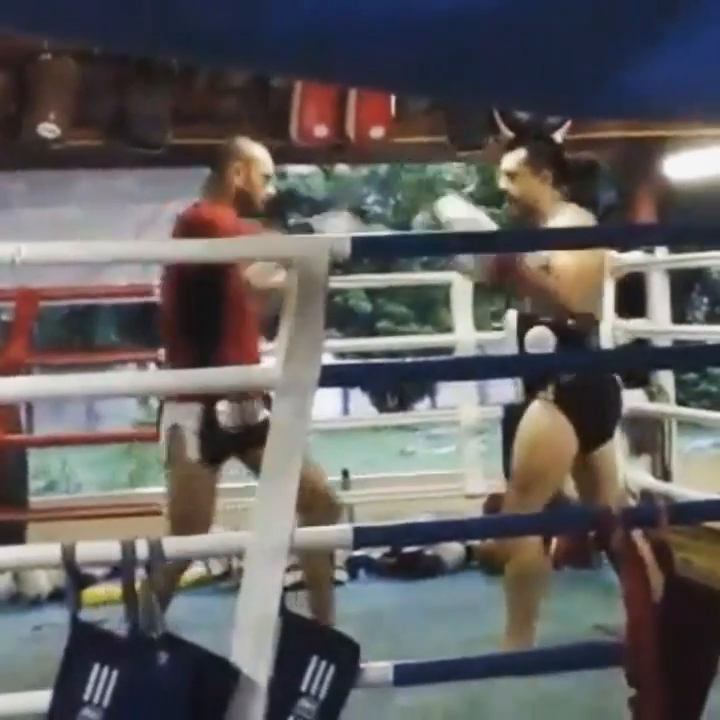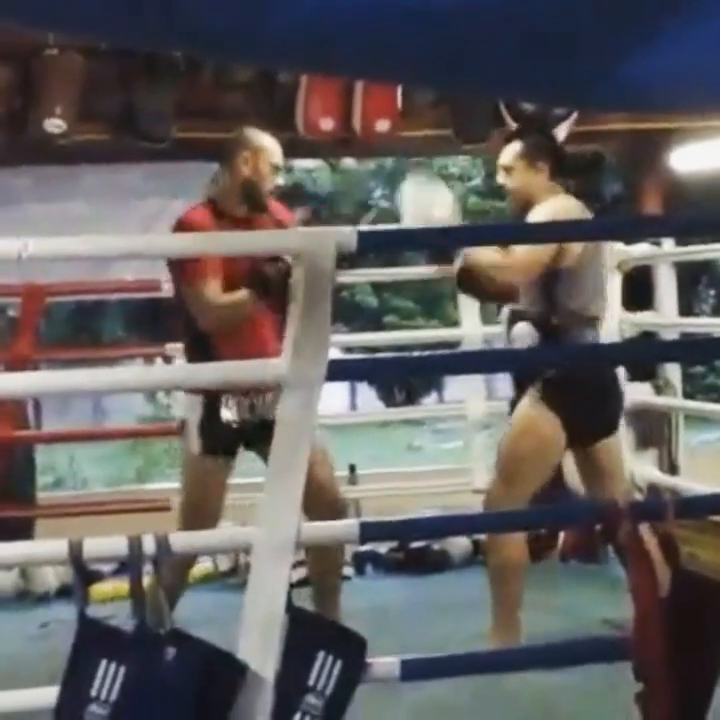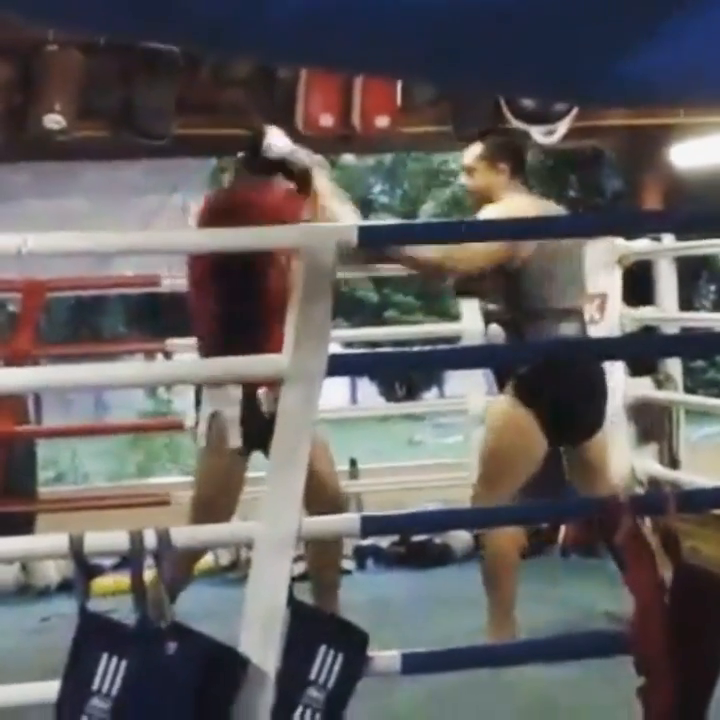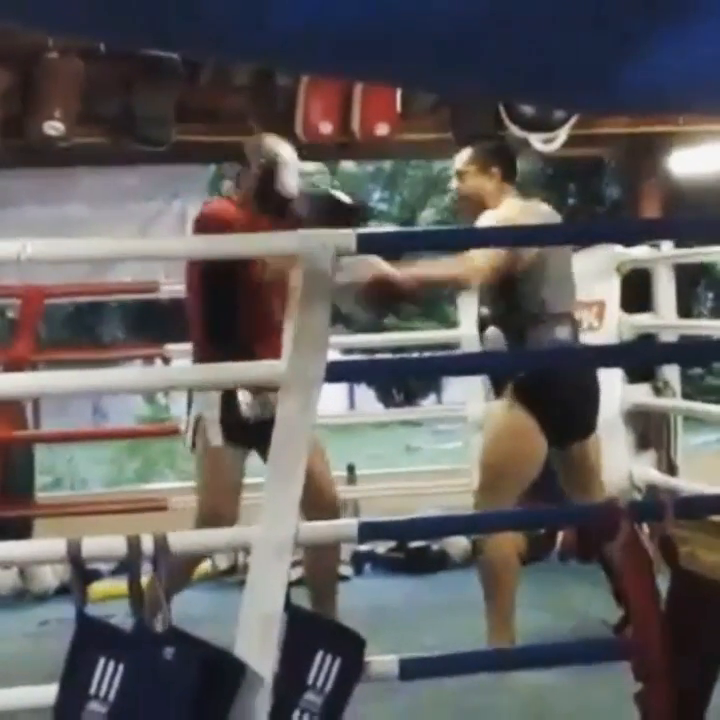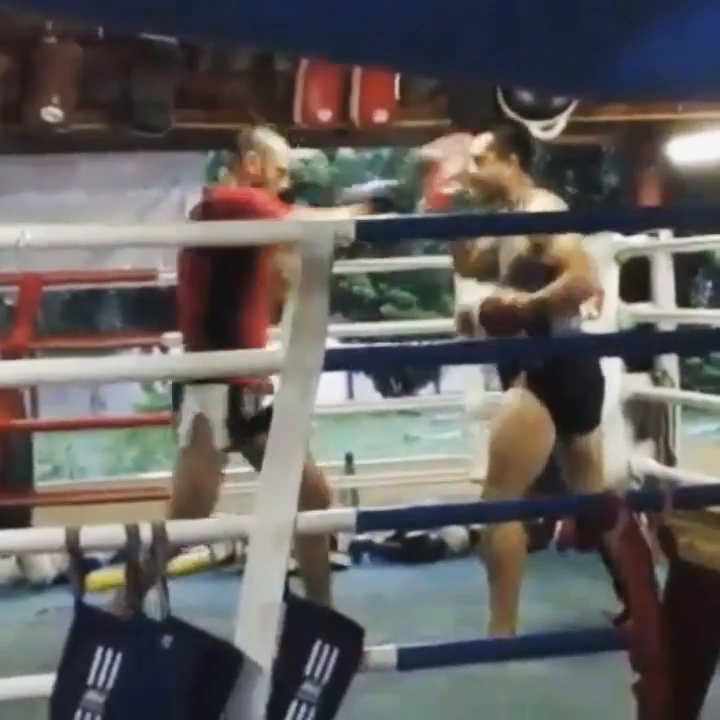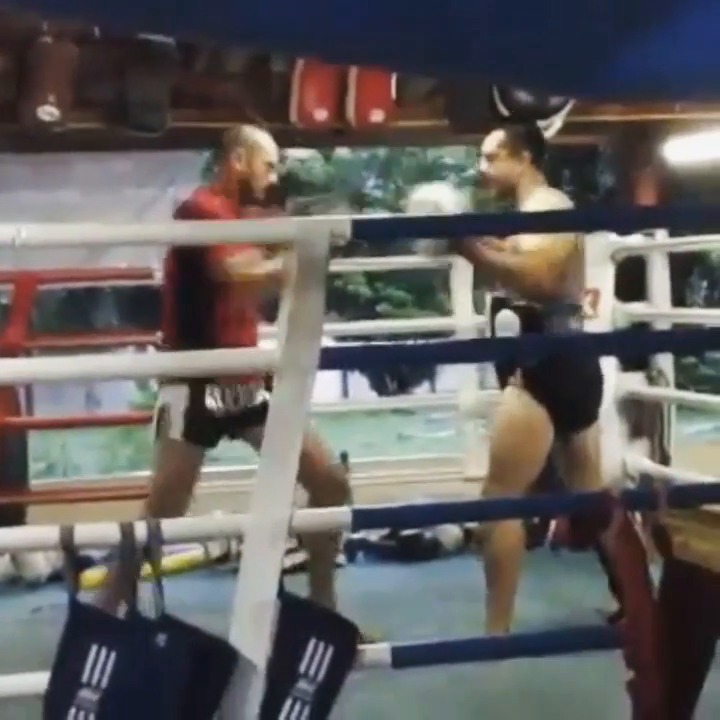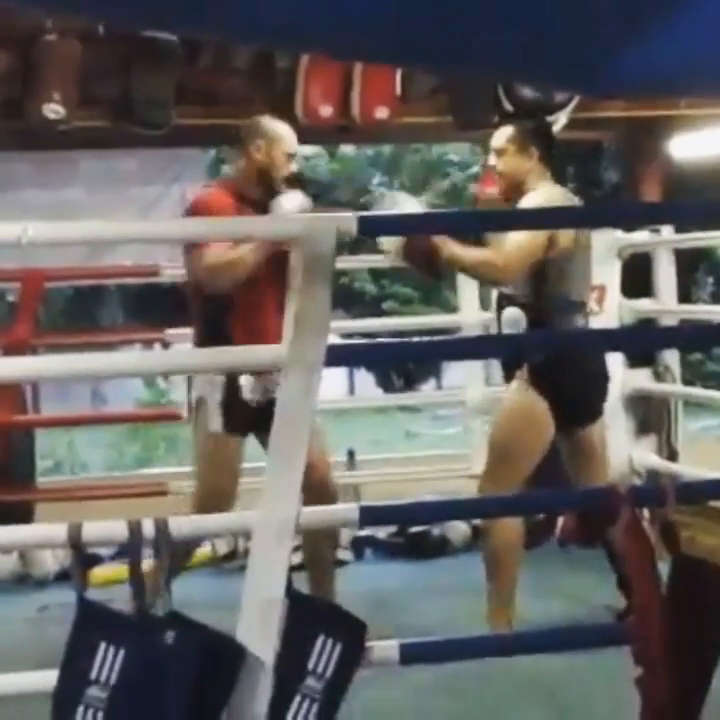
dt=0.2s
person 1, frame 1
left shoulder: (572, 225)
right shoulder: (533, 229)
left elbow: (574, 298)
right elbow: (506, 283)
left wrist: (516, 270)
right wrist: (499, 267)
left hip: (568, 384)
right hip: (578, 384)
left knee: (519, 513)
right knee: (611, 514)
left ankle: (517, 646)
person 1, frame 2
left shoulder: (553, 213)
right shoulder: (562, 217)
left elbow: (511, 272)
right elbow: (516, 286)
left wrist: (463, 253)
right wrist: (471, 266)
left hip: (560, 377)
right hip: (590, 375)
left knee: (503, 505)
right knee: (617, 507)
left ankle: (504, 640)
person 1, frame 3
left shoulder: (506, 213)
right shoulder: (556, 214)
left elbow: (458, 258)
left wrist: (388, 246)
left hip: (541, 371)
right hip: (579, 366)
left knee: (490, 501)
right knee: (604, 498)
left ankle: (502, 635)
person 1, frame 4
left shoulder: (500, 221)
right shoulder: (545, 216)
left elbow: (469, 271)
left wrist: (397, 278)
left hip: (535, 376)
right hip: (570, 372)
left knee: (492, 508)
right knee: (593, 501)
left ankle: (501, 642)
person 1, frame 5
left shoulder: (542, 210)
right shoulder: (512, 219)
left elbow: (585, 278)
right elbow: (469, 267)
left wrist: (523, 306)
left hip: (547, 369)
right hip: (577, 365)
left knee: (500, 499)
right knee: (594, 496)
left ankle: (501, 632)
person 1, frame 6
left shoulder: (543, 206)
right shoulder: (531, 211)
left elbow: (536, 278)
right elbow: (516, 273)
left wrist: (471, 247)
right wrist: (478, 244)
left hip: (544, 367)
right hip: (572, 364)
left knee: (500, 498)
right knee: (593, 495)
left ankle: (497, 630)
person 1, frame 7
left shoulder: (542, 202)
right shoulder: (558, 203)
left elbow: (502, 268)
right elbow: (520, 270)
left wrist: (438, 244)
left hip: (548, 362)
right hip: (578, 358)
left knee: (497, 491)
right knee: (598, 489)
left ankle: (499, 626)
person 2, frame 1
left shoulder: (236, 226)
right shoulder: (206, 221)
right elbow: (261, 288)
left hip: (245, 400)
right hip: (198, 407)
left knee: (322, 504)
right knee: (186, 542)
left ankle: (326, 633)
person 2, frame 2
left shoulder: (271, 216)
right shoulder: (195, 225)
right elbow: (208, 313)
right wrist: (264, 285)
left hip: (273, 393)
right hip: (216, 401)
left knee: (329, 506)
right knee: (194, 534)
person 2, frame 3
left shoulder: (264, 211)
right shoulder: (235, 203)
right elbow: (338, 219)
right wrist: (309, 170)
left hip: (278, 386)
right hip: (235, 390)
left knee: (329, 502)
right knee: (205, 526)
person 2, frame 4
left shoulder: (268, 220)
right shoulder: (220, 217)
right elbow: (273, 268)
right wrist: (302, 214)
left hip: (274, 391)
right hip: (227, 394)
left knee: (325, 507)
right knee: (216, 524)
person 2, frame 5
left shoulder: (253, 211)
right shoulder: (229, 205)
left elbow: (273, 294)
right elbow: (316, 226)
right wrist: (370, 203)
left hip: (247, 388)
right hip: (212, 389)
left knee: (313, 496)
right knee: (184, 523)
person 2, frame 6
left shoulder: (247, 213)
right shoulder: (201, 212)
right elbow: (245, 280)
left hip: (248, 384)
right hip: (197, 389)
left knee: (330, 484)
right knee: (162, 519)
left ankle: (324, 610)
person 2, frame 7
left shoulder: (273, 200)
right shoulder: (211, 204)
right elbow: (217, 275)
right wrist: (273, 233)
left hip: (275, 375)
right hip: (226, 378)
left knee: (321, 489)
right knee: (211, 510)
left ankle: (325, 606)
